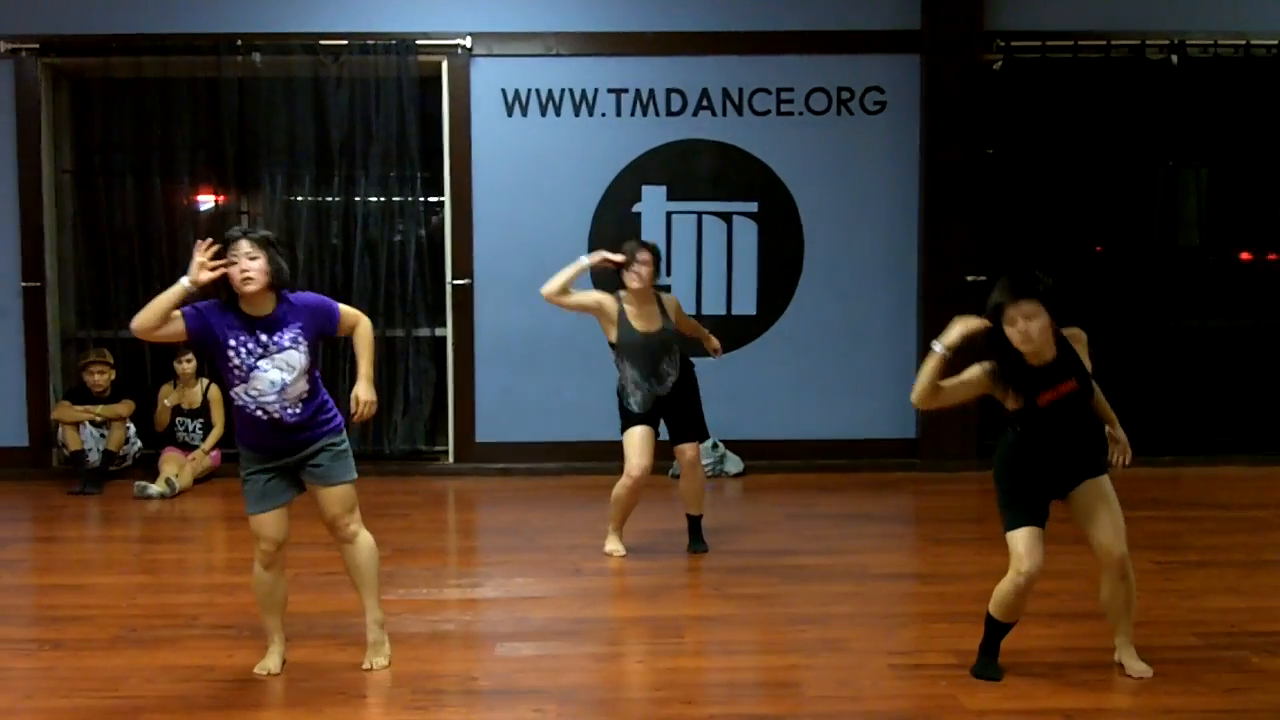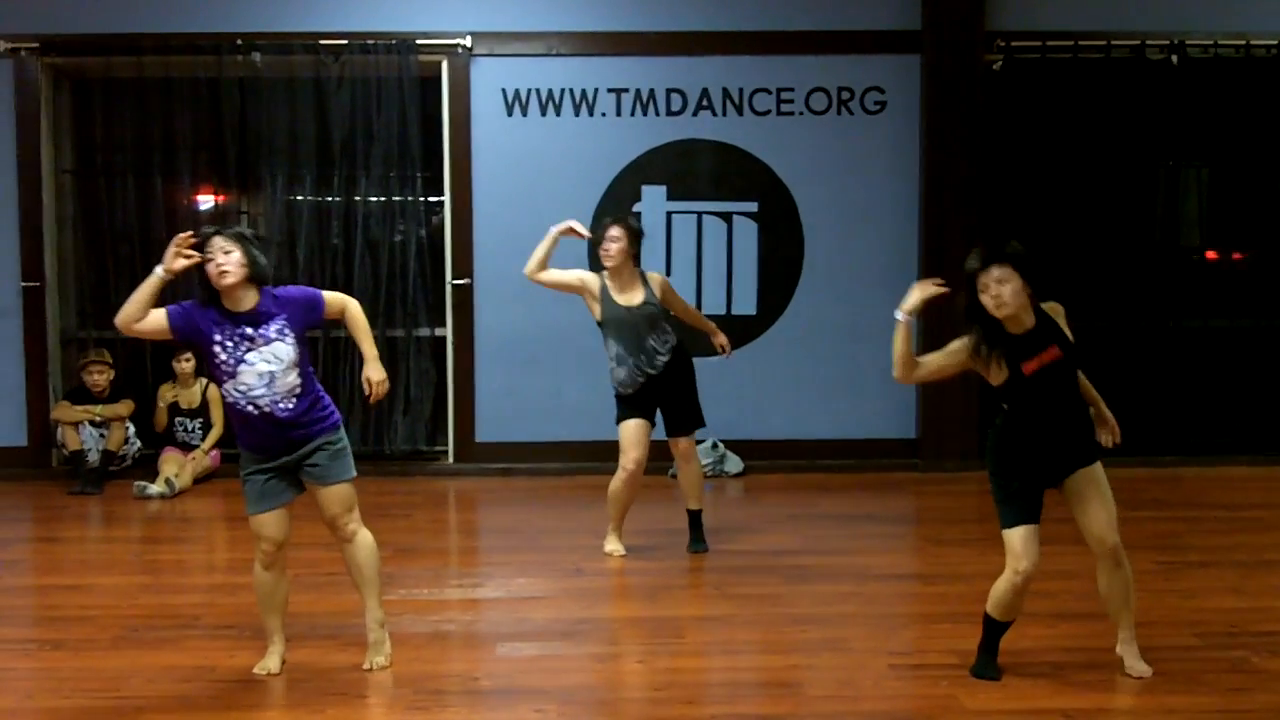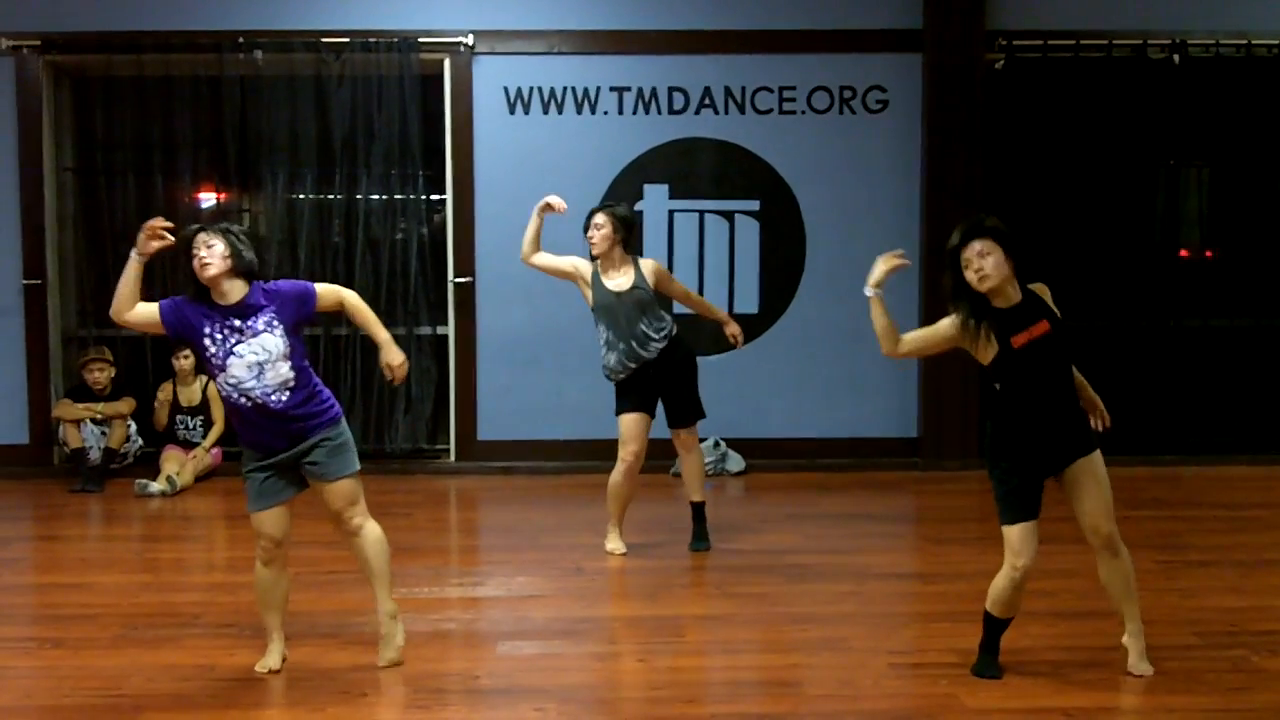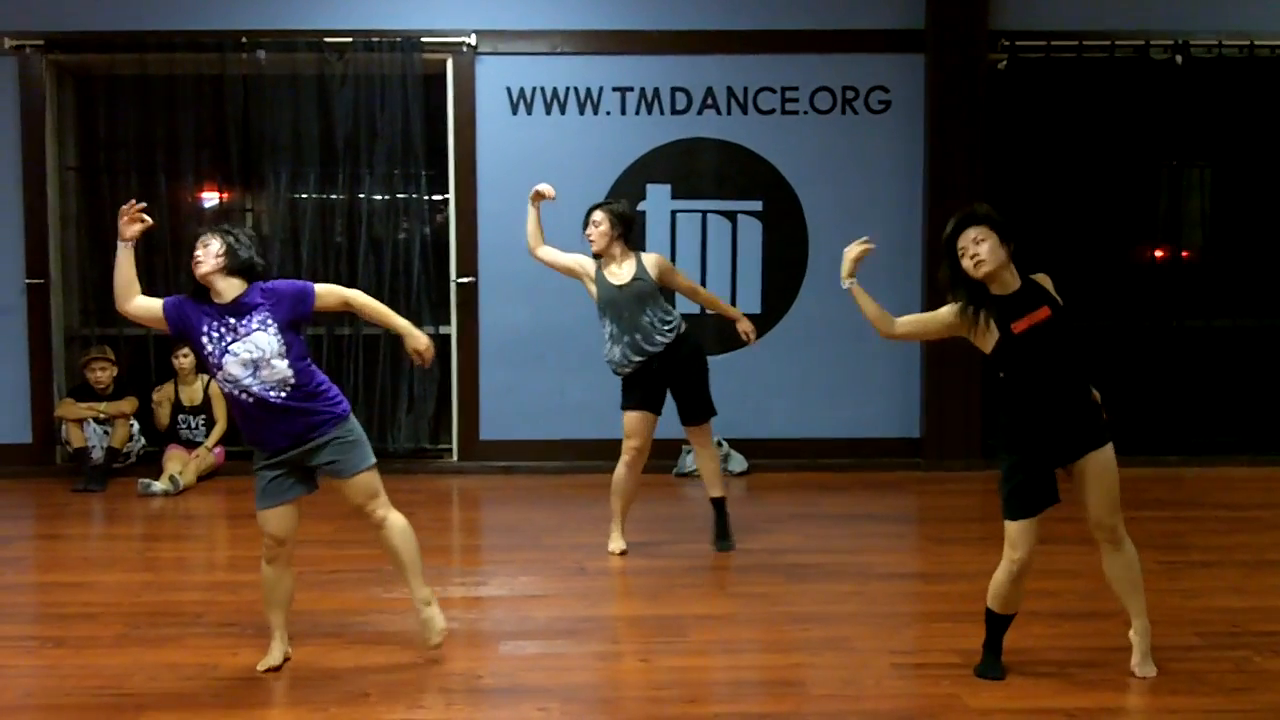
dt=0.2s
person 1, frame 1
left shoulder: (306, 308)
right shoulder: (214, 319)
left elbow: (360, 323)
right elbow: (141, 327)
left wrist: (364, 380)
right wrist: (189, 282)
left hip: (320, 438)
right hip: (260, 453)
left knee: (347, 527)
right knee: (268, 547)
left ankle: (375, 628)
right ankle: (275, 644)
person 1, frame 2
left shoulder: (290, 302)
right shoulder: (200, 317)
left elbow: (347, 304)
right elbow: (127, 322)
left wrist: (372, 360)
right wrist: (164, 271)
left hip: (319, 435)
right hip: (260, 453)
left knee: (347, 525)
right knee: (269, 547)
left ankle: (376, 626)
right ankle: (275, 644)
person 1, frame 3
left shoulder: (280, 296)
right shoulder: (191, 313)
left elbow: (343, 296)
right elbow: (122, 313)
left wrist: (386, 344)
right wrist: (140, 255)
left hip: (319, 429)
right hip: (261, 449)
left knee: (354, 518)
right knee: (269, 545)
left ankle: (389, 618)
right ankle: (275, 643)
person 1, frame 4
left shoulder: (277, 296)
right shoulder: (192, 312)
left elbow: (347, 297)
right elbow: (128, 304)
left wrist: (407, 330)
right wrist: (127, 243)
left hip: (328, 425)
right hip: (272, 447)
left knee: (377, 510)
right knee: (276, 544)
left ankle: (424, 601)
right ankle: (279, 642)
person 2, frame 1
left shoulder: (1075, 341)
right shoulder: (996, 372)
right elbow: (922, 399)
left wrist: (1113, 424)
right wrist: (945, 343)
left hip: (1081, 459)
right hip: (1024, 471)
left knee: (1117, 556)
right knee: (1026, 570)
left ankle: (1124, 647)
right ankle: (987, 651)
person 2, frame 2
left shoulder: (1054, 315)
right shoulder: (980, 347)
right elbow: (906, 372)
left wrist: (1099, 406)
right wrist: (906, 312)
left hip: (1073, 446)
right hip: (1017, 460)
left knee: (1109, 546)
right knee: (1022, 568)
left ankle: (1127, 644)
right ankle: (986, 651)
person 2, frame 3
left shoulder: (1041, 296)
right shoulder: (969, 325)
right elbow: (893, 346)
left wrist: (1086, 392)
right wrist: (874, 288)
left hip: (1071, 433)
right hip: (1014, 448)
left knee: (1105, 536)
right knee: (1020, 563)
left ankle: (1134, 636)
right ankle: (987, 649)
person 2, frame 4
left shoulder: (1042, 285)
right shoulder: (969, 314)
right elbow: (890, 327)
left wrist: (1085, 385)
right wrist: (850, 279)
left hip: (1082, 422)
right hip: (1027, 437)
left knee: (1110, 531)
right knee: (1018, 557)
left ankle: (1140, 633)
right ankle: (991, 649)
person 3, frame 1
left shoulder: (668, 304)
right shoulder: (608, 306)
left elbow: (685, 324)
right elbow: (549, 293)
left wrist: (707, 337)
right wrist: (586, 262)
left hip: (679, 388)
right hip: (637, 399)
left knee: (690, 458)
right knee: (637, 472)
left ankle: (695, 530)
right ankle: (613, 533)
person 3, frame 2
left shoulder: (656, 282)
right shoulder: (592, 284)
left elbow: (683, 310)
right elbow: (533, 271)
left wrist: (714, 331)
right wrist: (557, 233)
left hip: (674, 371)
right hip: (632, 385)
left knee: (685, 449)
right knee: (632, 464)
left ankle: (696, 527)
right ankle: (613, 533)
person 3, frame 3
left shoulder: (649, 268)
right shoulder: (584, 271)
left elbow: (686, 297)
right elbow: (529, 256)
left wrist: (725, 320)
right wrist: (539, 211)
left hip: (672, 359)
right hip: (632, 374)
left knee: (686, 440)
right knee: (630, 456)
left ankle: (699, 523)
right ankle: (613, 530)
person 3, frame 4
left shoulder: (651, 263)
right shoulder: (588, 268)
left elbow: (694, 291)
right elbow: (537, 248)
left wrist: (736, 316)
right wrist: (534, 203)
left hip: (680, 353)
right hip: (639, 368)
left knee: (700, 435)
right knee: (633, 450)
left ankle: (720, 517)
right ankle: (617, 529)
